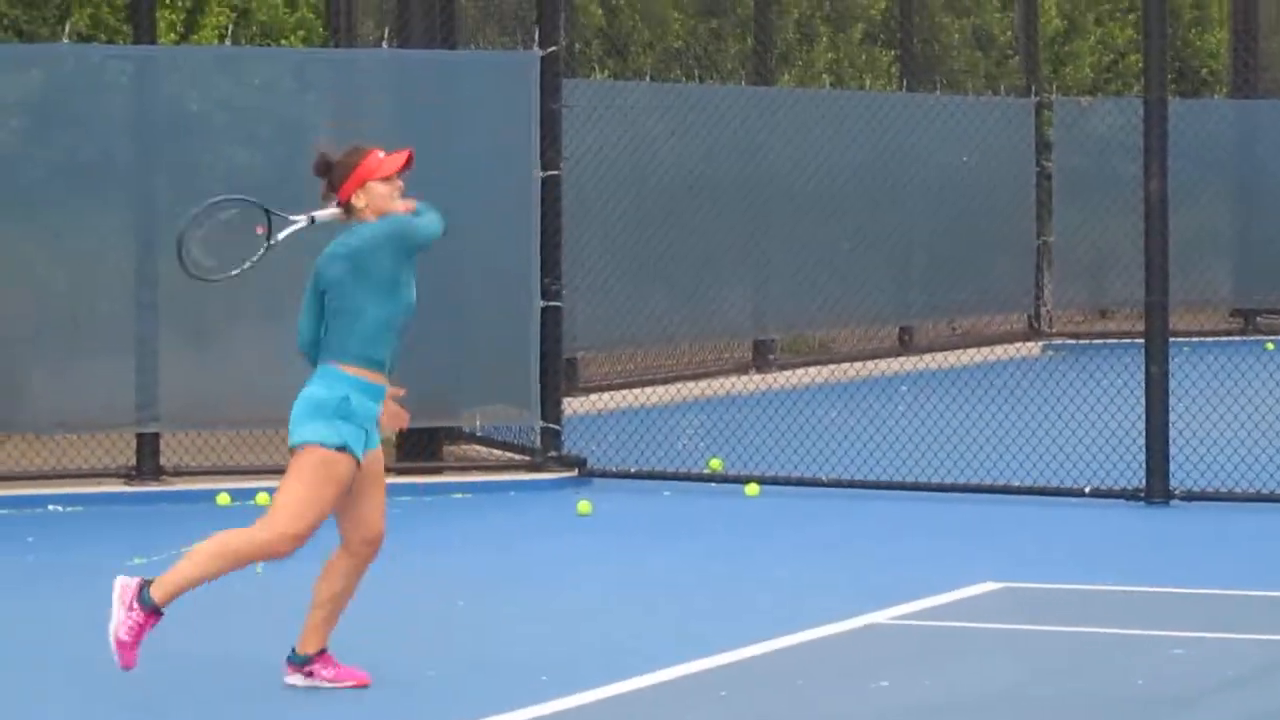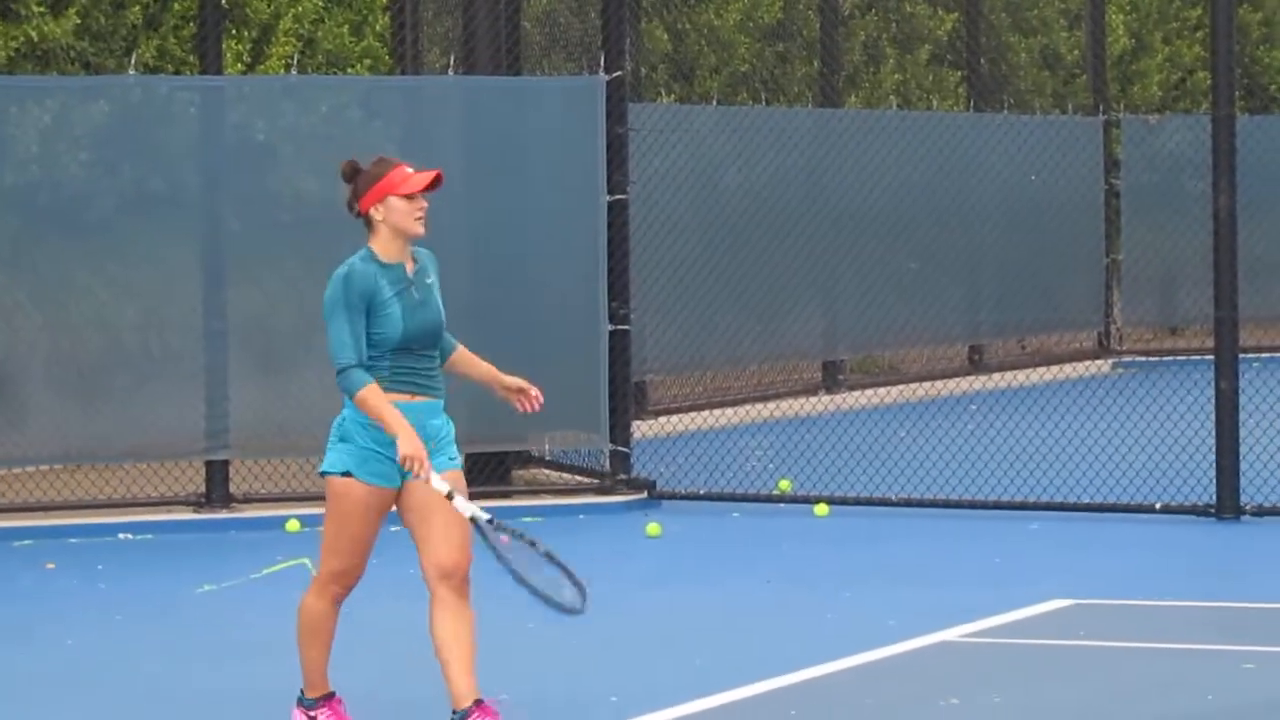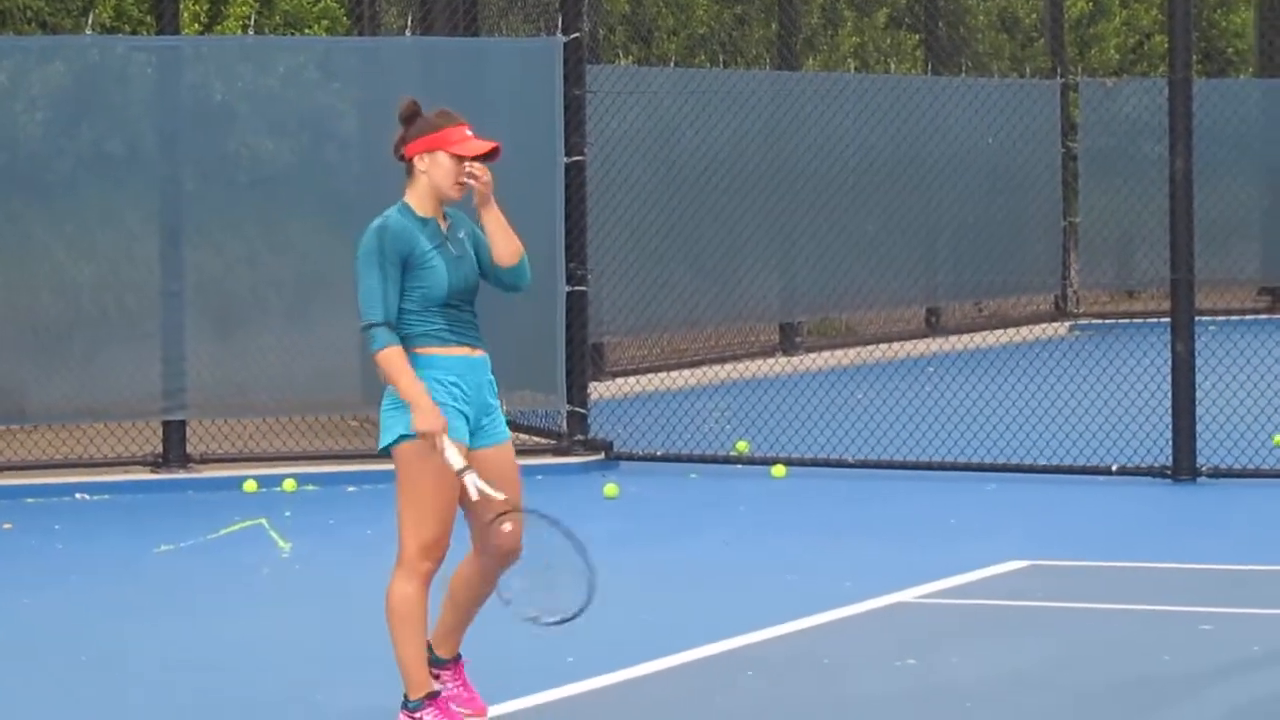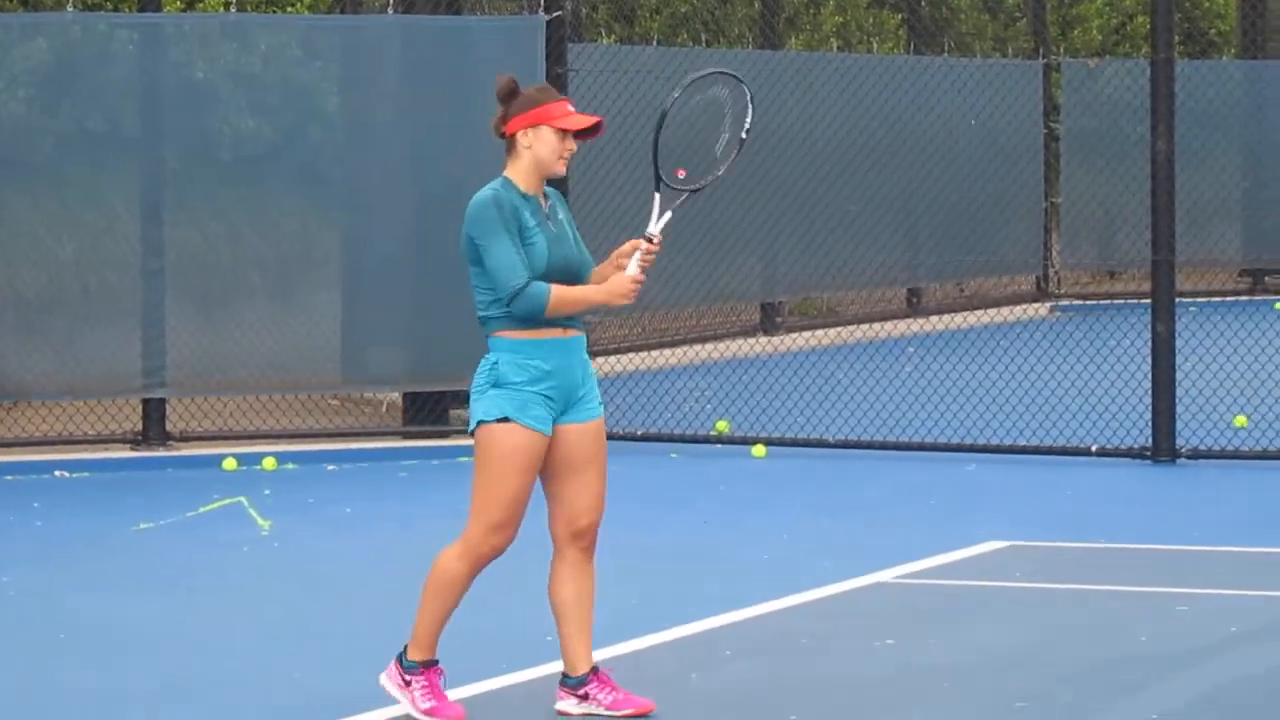
dt=1s
person 1, frame 1
left shoulder: (331, 257)
right shoulder: (396, 239)
left elbow: (311, 346)
right elbow: (430, 225)
right wrist: (408, 211)
left hip: (351, 408)
right hip: (342, 407)
left knee: (366, 539)
right knee: (280, 535)
left ankle: (309, 658)
right ankle: (146, 597)
person 1, frame 2
left shoulder: (425, 265)
right shoulder: (351, 279)
right elbow: (350, 372)
left wrist: (500, 380)
right wrist: (400, 431)
left hip: (433, 431)
right hip: (368, 437)
left knee: (452, 574)
right knee: (336, 579)
person 1, frame 3
left shoulder: (459, 224)
right shoulder: (388, 232)
left elbow: (515, 276)
right elbow: (379, 332)
left wrist: (487, 205)
right wrist: (418, 402)
left hip: (480, 389)
right hip: (429, 393)
left knee: (501, 547)
right knee: (421, 555)
left ankle: (444, 659)
person 1, frame 4
left shoulder: (554, 203)
right shoulder: (490, 205)
right elbow: (524, 296)
left wrist: (618, 263)
right wrist: (606, 293)
left hip: (574, 373)
right hip: (517, 376)
left knee: (579, 534)
right knee: (490, 536)
right ankle: (413, 666)
